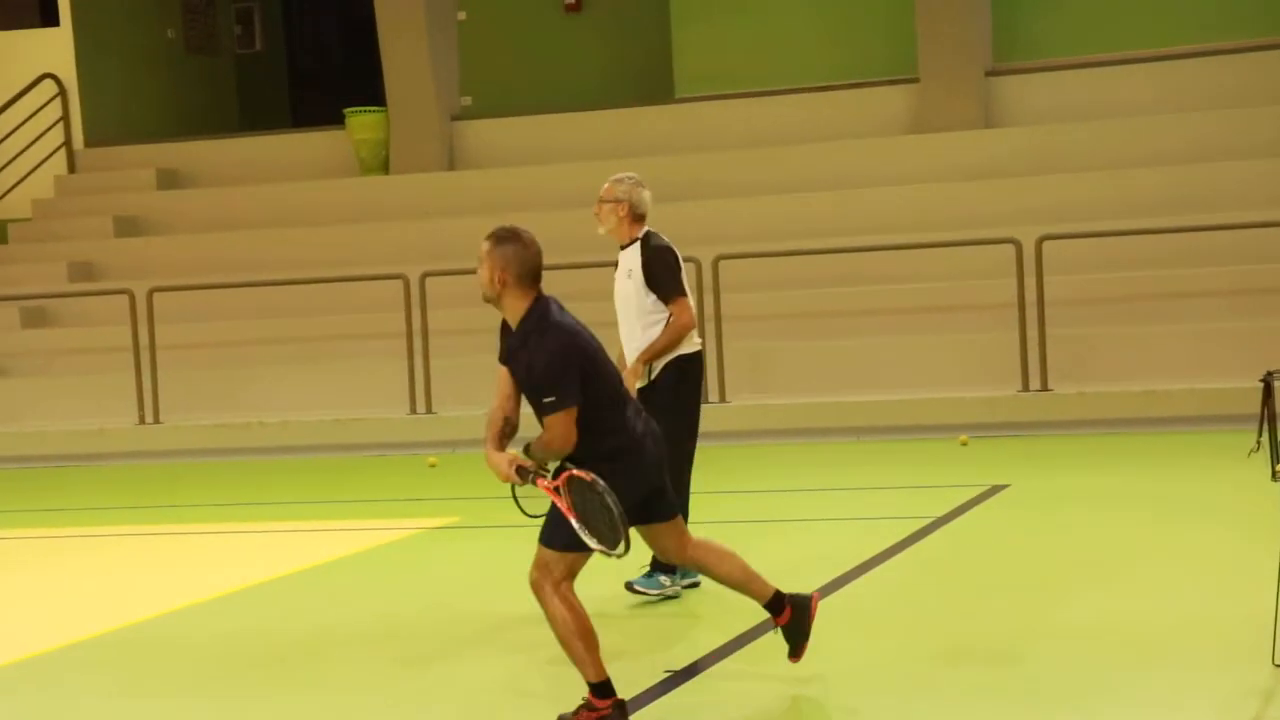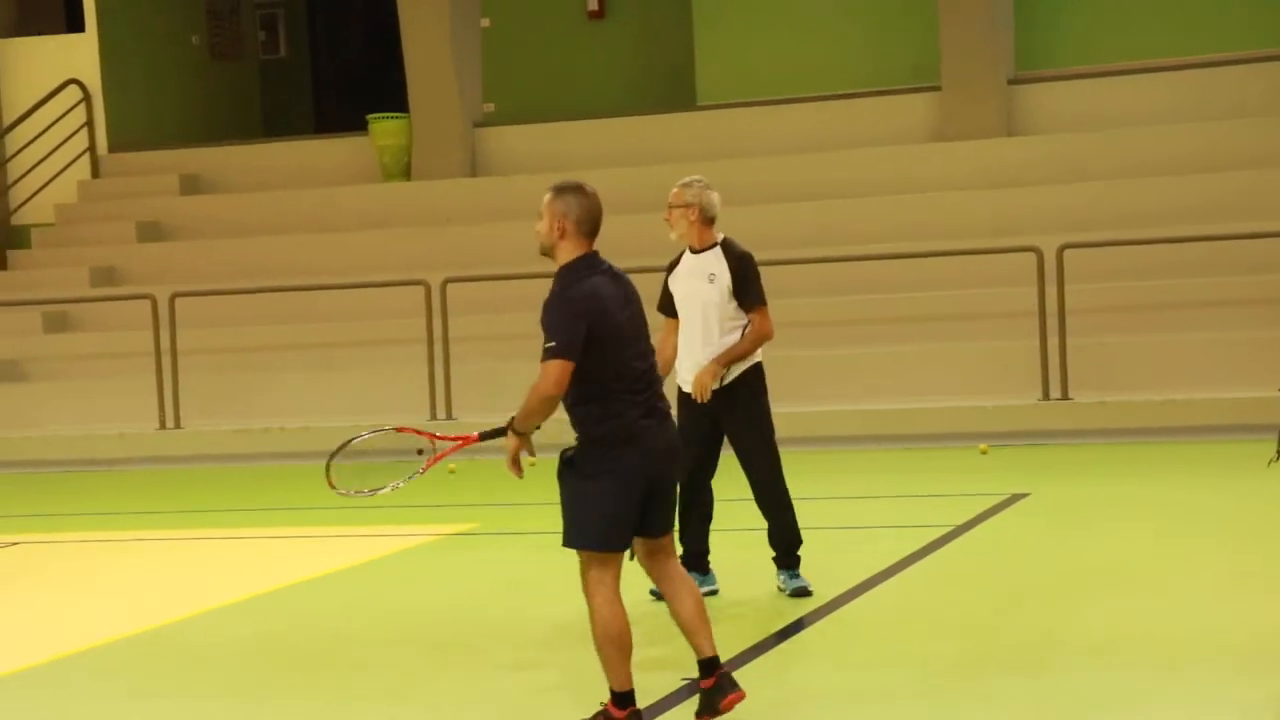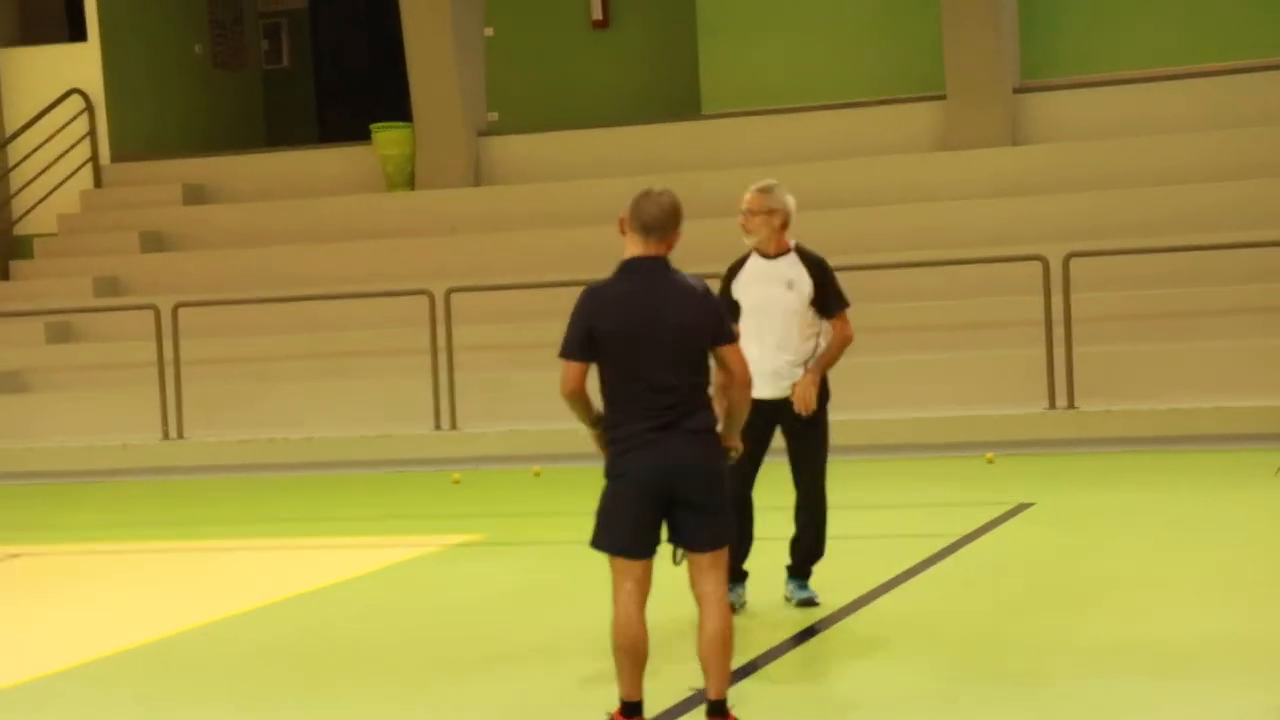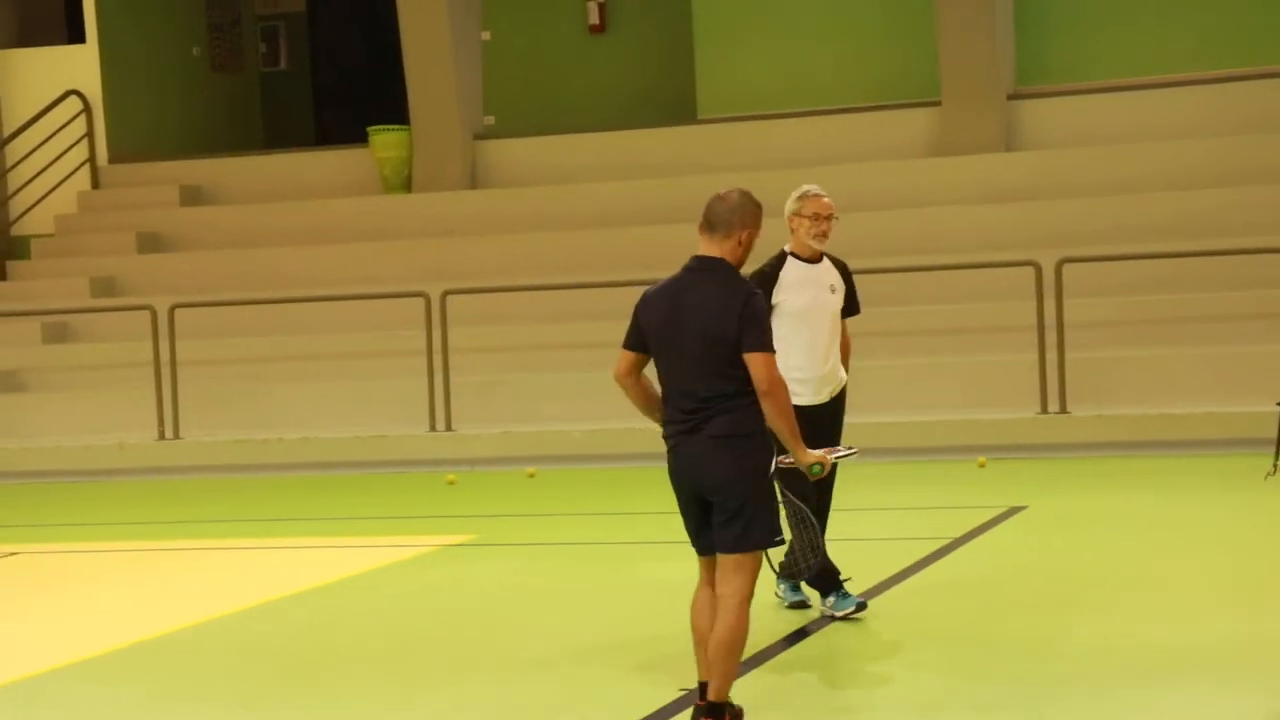
dt=0.5s
person 1, frame 1
left shoulder: (551, 343)
right shoulder: (518, 326)
left elbow: (561, 442)
right elbow: (505, 399)
left wrist: (527, 449)
right wrist: (495, 448)
left hip: (609, 466)
right hip: (636, 449)
left knee: (548, 579)
right knee: (679, 545)
right ankle: (786, 608)
person 1, frame 2
left shoulder: (569, 297)
right shoulder: (613, 281)
left elbow: (552, 386)
left wrist: (518, 430)
right wrist: (525, 411)
left hip: (610, 455)
right hip: (656, 440)
left knee: (600, 581)
right knee: (662, 561)
right ankle: (715, 677)
person 1, frame 3
left shoulder: (596, 300)
right shoulder: (699, 295)
left elbow: (570, 385)
right elbow: (738, 376)
left wrist: (601, 426)
right wrist: (731, 433)
left hip: (633, 460)
right hip: (698, 455)
left knee: (629, 595)
right knee: (711, 590)
person 1, frame 4
left shoulder: (655, 298)
right shoulder: (743, 298)
left elbow: (625, 373)
right elbow: (767, 385)
right wrist: (798, 449)
left hip: (684, 456)
right hip: (738, 456)
left knee: (710, 580)
right knee: (734, 592)
person 2, frame 1
left shoulder: (655, 251)
right shoulder: (625, 259)
left elbow: (684, 319)
left wrist: (639, 362)
left hip: (674, 372)
right hip: (647, 379)
left knee: (672, 471)
left ankle: (672, 566)
right ankle: (675, 567)
person 2, frame 2
left shoulder: (736, 259)
right shoulder: (677, 268)
left elbow: (763, 328)
right elbow: (671, 335)
left wrist: (716, 365)
left hip: (739, 386)
right hip: (693, 391)
left knee: (766, 476)
right knee: (691, 482)
left ankle: (789, 566)
right ankle: (697, 570)
person 2, frame 3
left shoulder: (812, 267)
right shoulder: (739, 272)
left elbow: (843, 332)
left wrist: (814, 375)
right wrist: (718, 394)
left hip: (803, 394)
right hip: (752, 396)
left knee: (810, 489)
right knee: (737, 486)
left ankle: (799, 576)
right ankle: (736, 579)
person 2, frame 4
left shoulder: (838, 272)
right shoulder: (768, 276)
left wrist: (844, 381)
left hip: (829, 400)
right hip: (787, 405)
left knee: (820, 498)
right knee: (801, 497)
left ankle: (791, 575)
right ankle: (829, 587)
